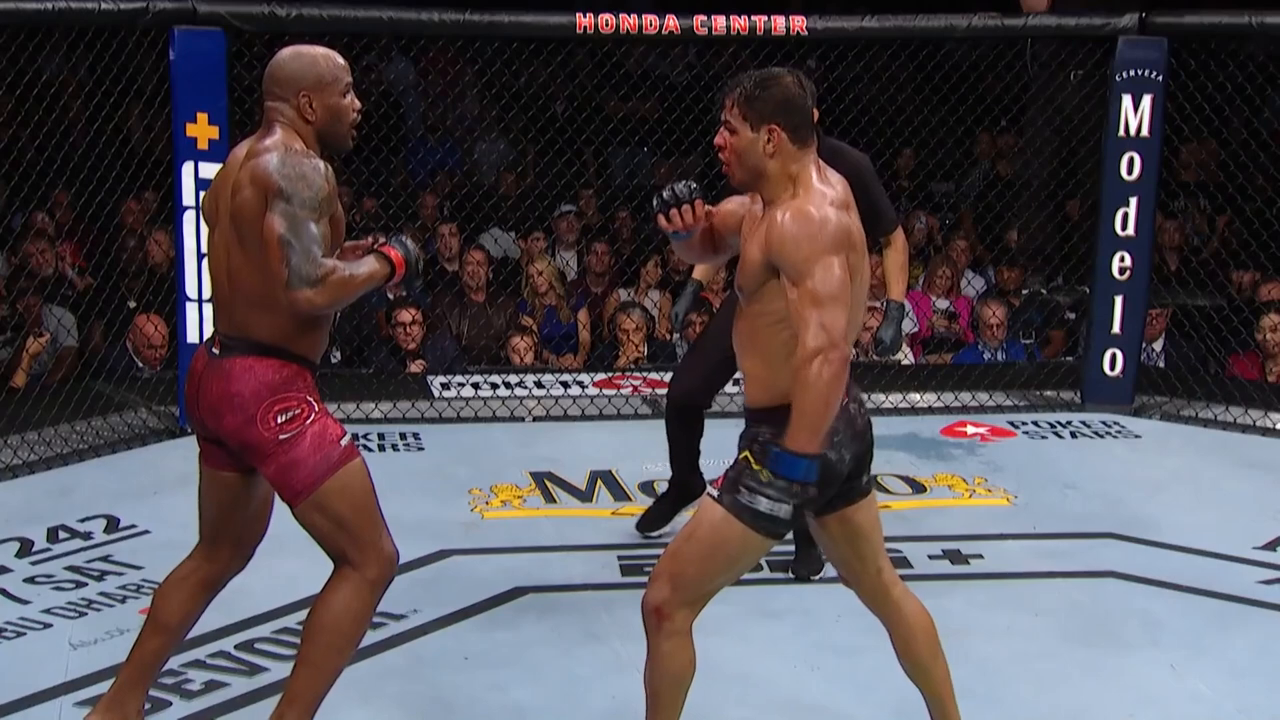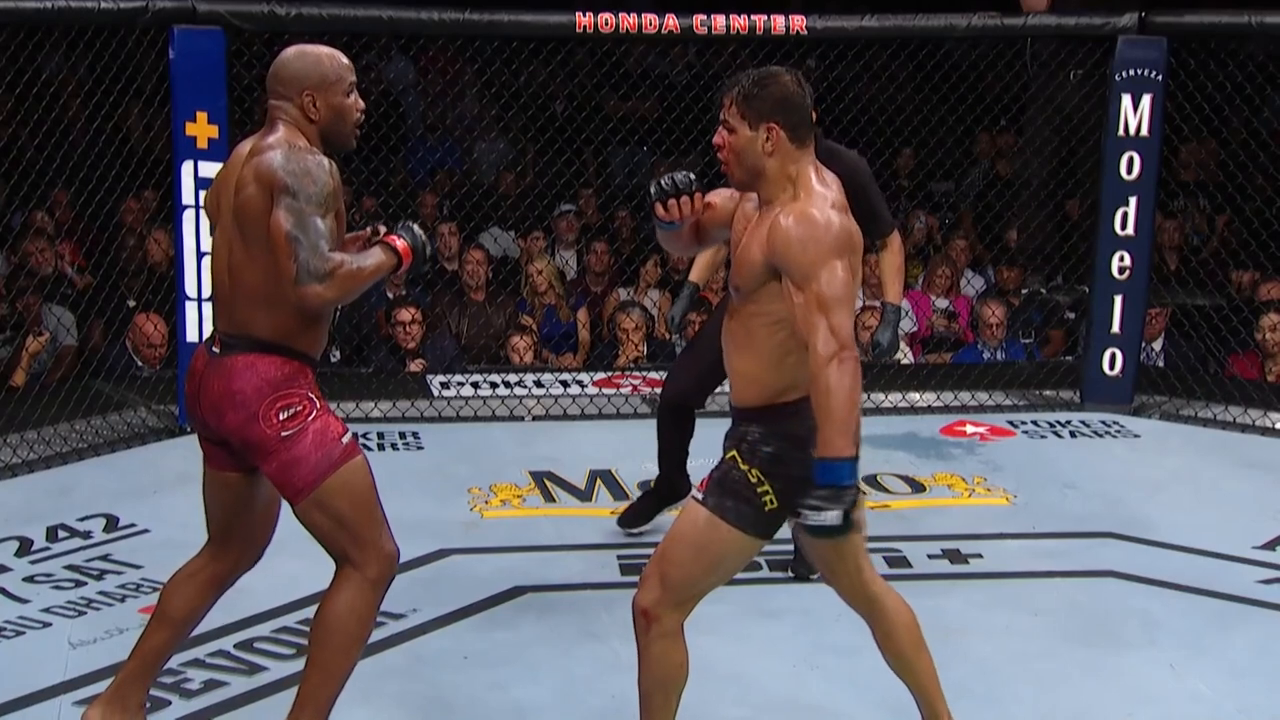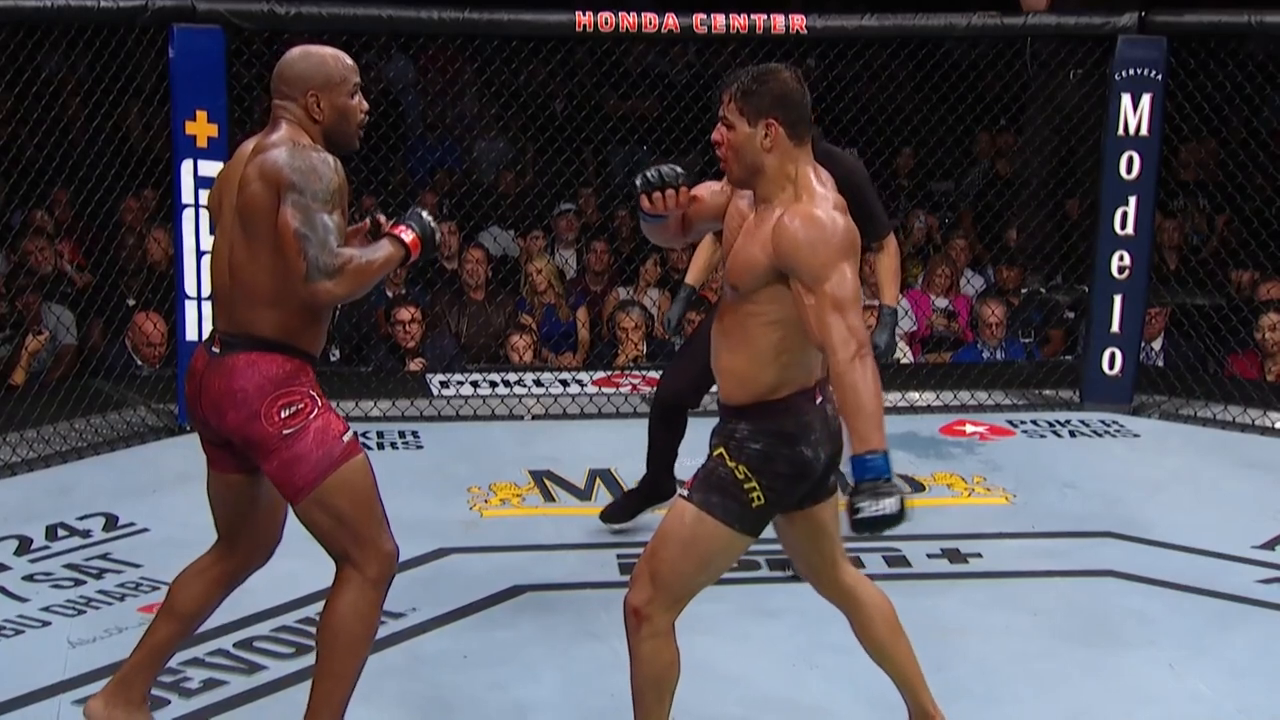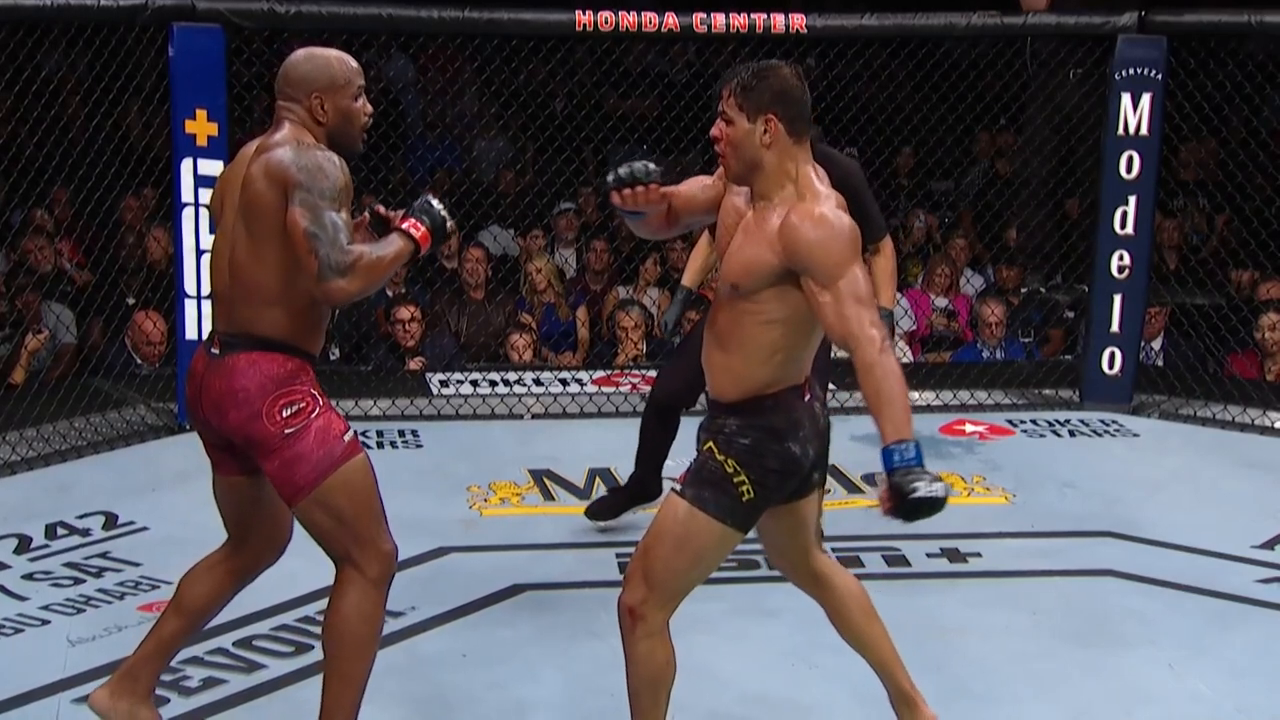
dt=1s
person 1, frame 1
left shoulder: (239, 163)
right shoulder: (298, 166)
right elbow: (307, 293)
left wrist: (344, 255)
right wrist: (386, 262)
left hip: (217, 374)
right hip: (267, 388)
left knee: (220, 555)
right knee: (369, 561)
person 1, frame 2
left shoulder: (242, 160)
right shoulder: (303, 164)
right elbow: (314, 288)
left wrist: (349, 246)
right wrist: (393, 252)
left hip: (217, 372)
right hip: (268, 386)
left knee: (230, 552)
right knee: (370, 560)
person 1, frame 3
left shoulder: (245, 159)
right shoulder: (309, 163)
right elbow: (324, 283)
left wrist: (355, 240)
right wrist: (403, 240)
left hip: (218, 372)
right hip: (270, 384)
left knee: (243, 548)
right knee: (370, 559)
person 1, frame 4
left shoulder: (247, 161)
right shoulder: (314, 162)
right elbow: (336, 282)
left wrist: (355, 233)
right wrist: (413, 231)
left hip: (217, 372)
right hip: (270, 384)
left knee: (256, 544)
right knee: (370, 559)
person 2, frame 1
left shoulder: (804, 219)
right shoulder: (776, 196)
left elbow: (826, 352)
right elbow: (706, 243)
left wrist: (790, 468)
right wrist: (682, 225)
left hip: (792, 435)
right hip: (834, 427)
left knee: (666, 602)
right knee: (881, 587)
person 2, frame 2
left shoulder: (806, 222)
right shoulder: (763, 193)
left elbow: (834, 353)
right elbow: (689, 239)
left wrist: (836, 475)
right wrist: (673, 218)
left hip: (780, 439)
right hip: (801, 428)
left knee: (656, 605)
right knee: (862, 585)
person 2, frame 3
left shoulder: (808, 224)
right shoulder: (752, 186)
left elbow: (849, 348)
right elbow: (676, 228)
left wrist: (872, 467)
right wrist: (659, 208)
left hip: (766, 437)
right hip: (797, 422)
left knee: (648, 605)
right knee: (835, 576)
person 2, frame 4
left shoulder: (813, 224)
right shoulder: (741, 181)
left elbow: (868, 341)
right elbow: (662, 218)
left wrist: (902, 458)
right wrist: (638, 202)
left hip: (756, 434)
right hip: (783, 418)
left knee: (641, 603)
right knee: (808, 565)
person 3, frame 1
left shoulder: (847, 166)
left elbow: (892, 238)
left wrist: (894, 312)
right wrist: (693, 287)
right knee: (685, 392)
left ankle: (809, 529)
right ankle: (685, 482)
person 3, frame 2
left shoulder: (844, 168)
left elbow: (888, 241)
left wrist: (890, 315)
right wrist: (689, 290)
right knee: (678, 392)
right ankle: (671, 482)
person 3, frame 3
left shoulder: (841, 170)
left elbow: (884, 243)
right elbow: (716, 234)
left wrist: (887, 318)
right wrist: (685, 294)
right knee: (672, 392)
right ankle: (657, 482)
person 3, frame 4
left shoulder: (838, 171)
left elbow: (879, 245)
right elbow: (713, 234)
left wrist: (884, 316)
right wrist: (682, 296)
right knee: (667, 391)
right ankle: (643, 484)
